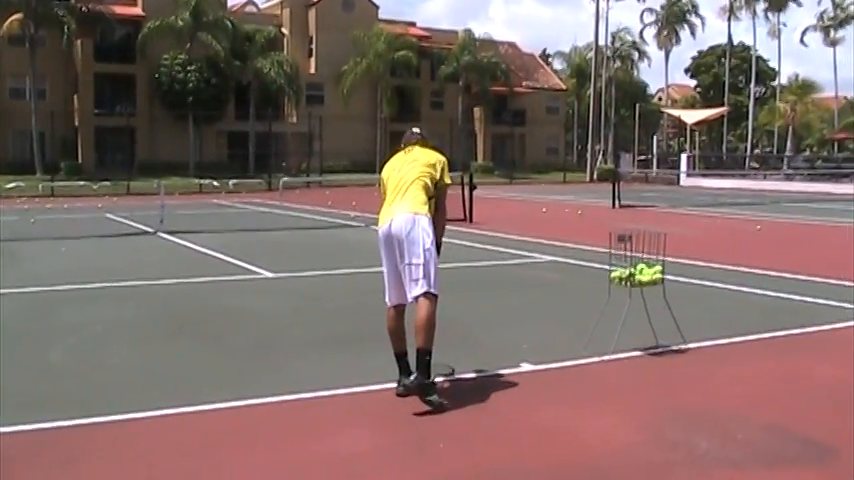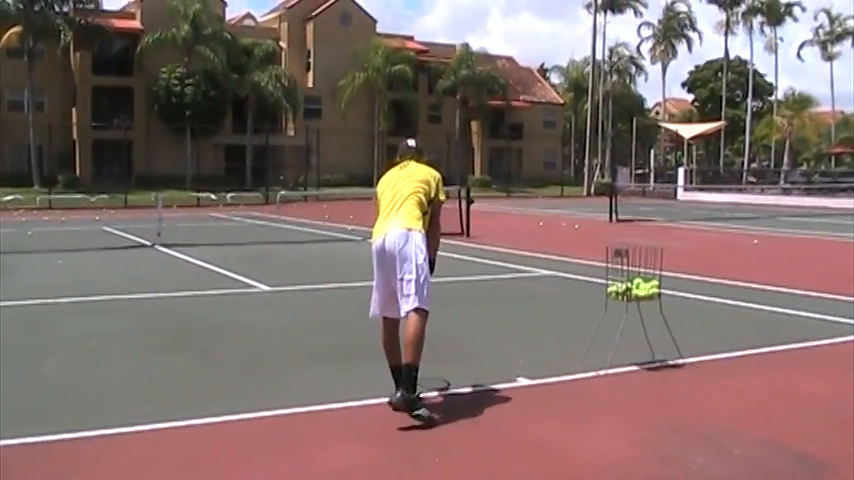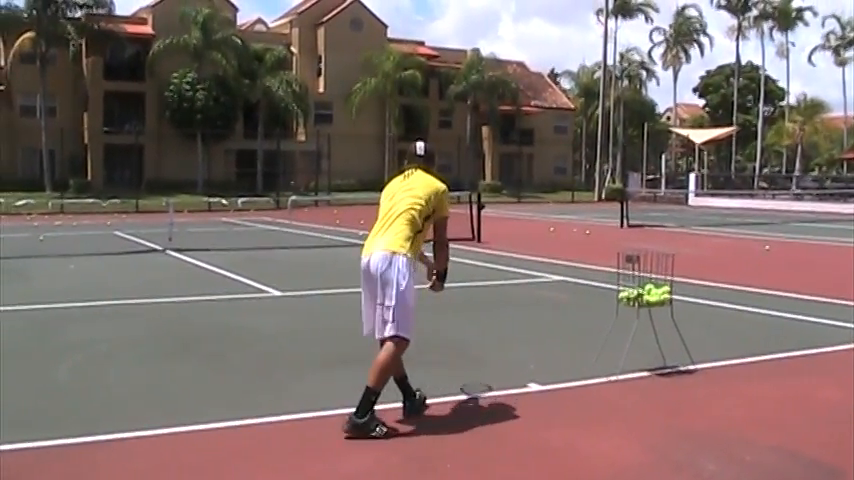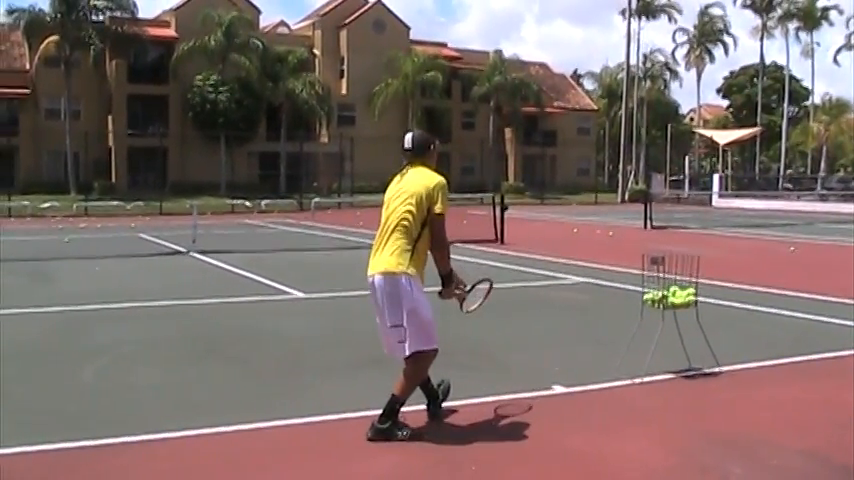
dt=0.7s
person 1, frame 1
left shoulder: (390, 163)
right shoulder: (436, 158)
right elbow: (440, 209)
right wrist: (437, 244)
left hip: (386, 223)
right hip: (413, 219)
left knee: (395, 303)
right knee: (426, 296)
left ankle: (404, 376)
right ankle: (422, 377)
person 1, frame 2
left shoulder: (385, 178)
right shoulder: (431, 175)
right elbow: (434, 226)
right wrist: (430, 262)
left hip: (379, 238)
right hip: (407, 235)
left knee: (389, 317)
right knee: (416, 311)
left ankle: (401, 389)
right ankle: (408, 392)
person 1, frame 3
left shoulder: (393, 184)
right shoulder: (437, 187)
right elbow: (440, 241)
left wrist: (427, 263)
right wrist: (441, 274)
left hip: (370, 255)
right hip: (392, 258)
left knee: (389, 336)
right knee: (397, 339)
left ankle: (411, 398)
right ankle: (361, 415)
person 1, frame 4
left shoulder: (397, 182)
right shoulder: (434, 181)
right elbow: (437, 240)
left wrist: (449, 273)
right wrist: (447, 280)
left hip: (379, 270)
right hip: (399, 275)
left knee: (416, 346)
right knee: (424, 351)
left ankle: (433, 400)
right ankle: (385, 422)
